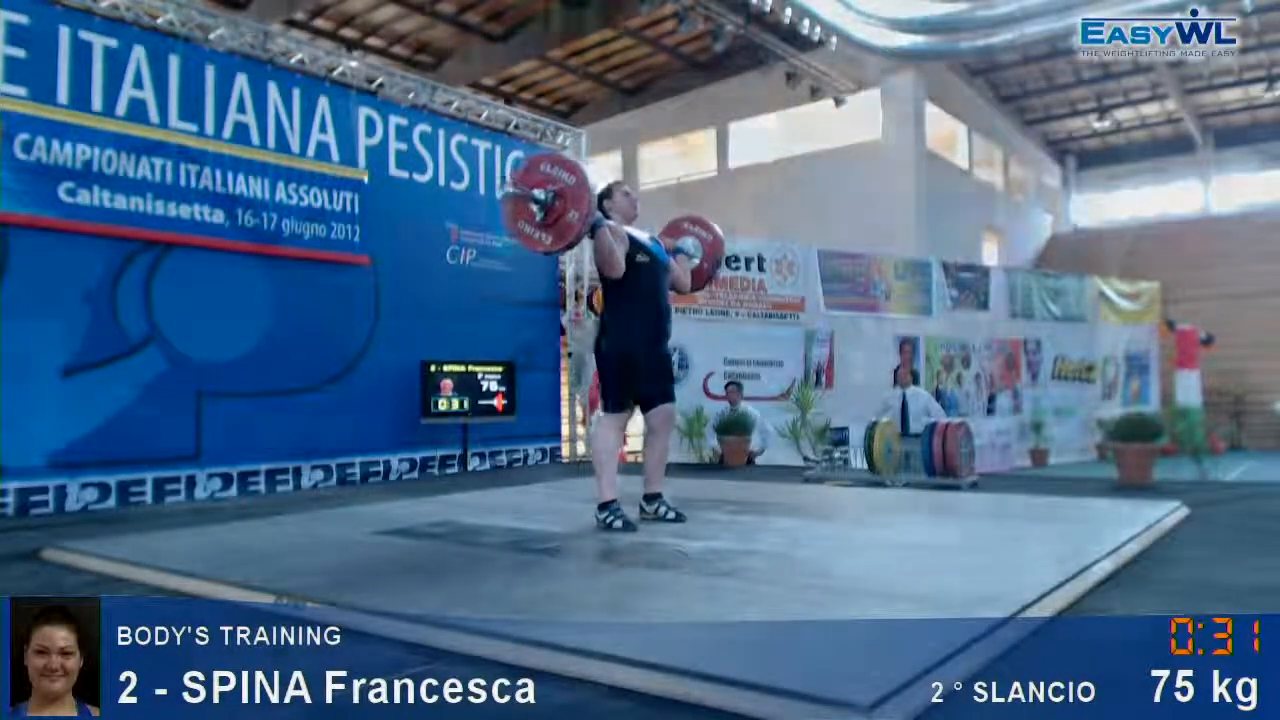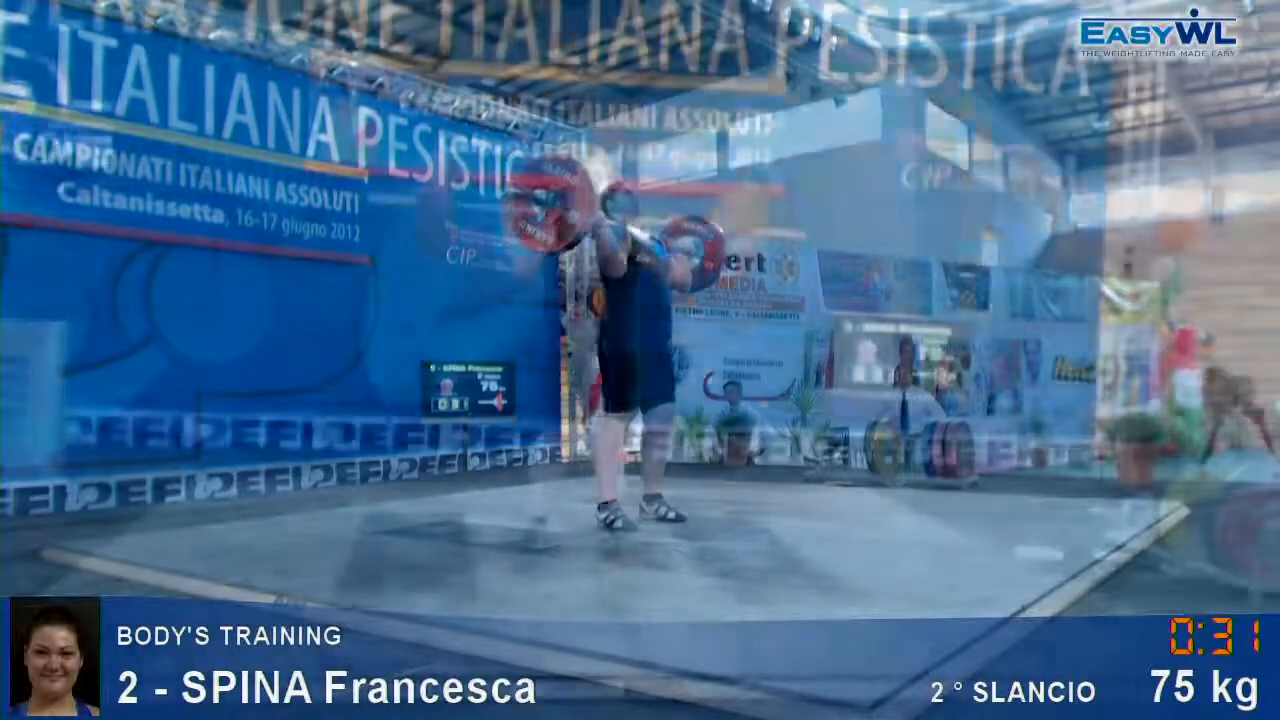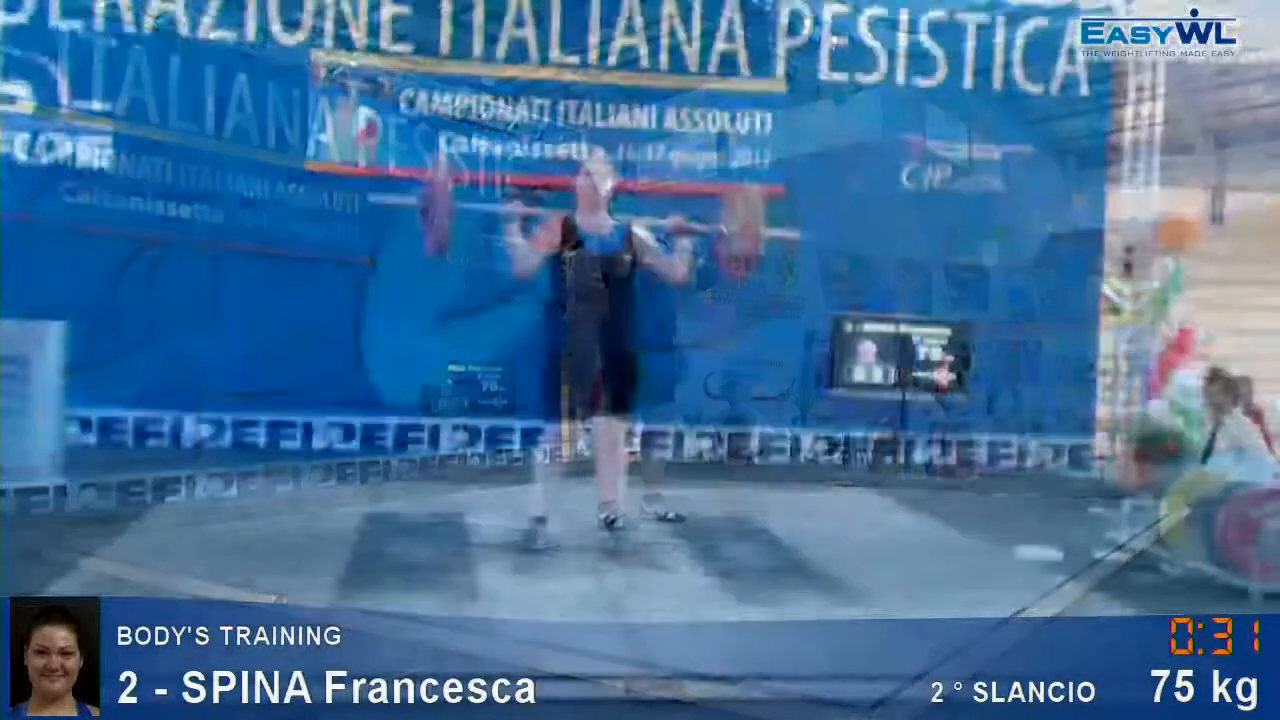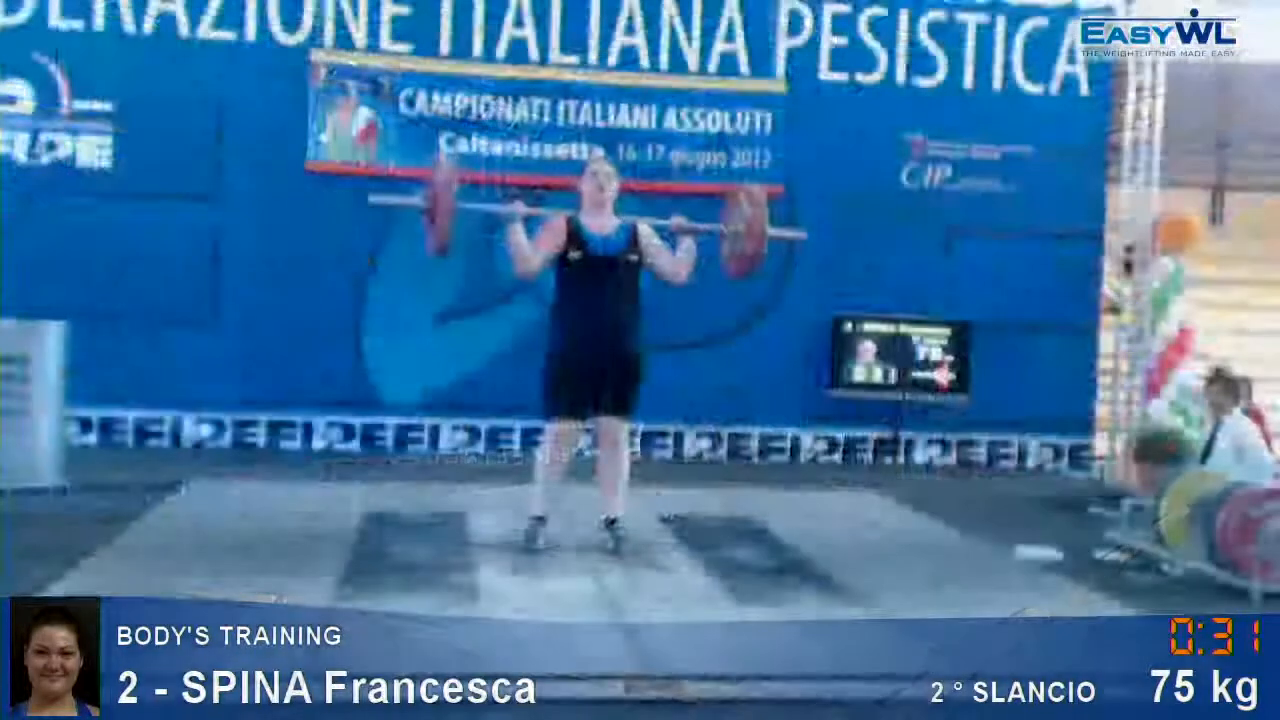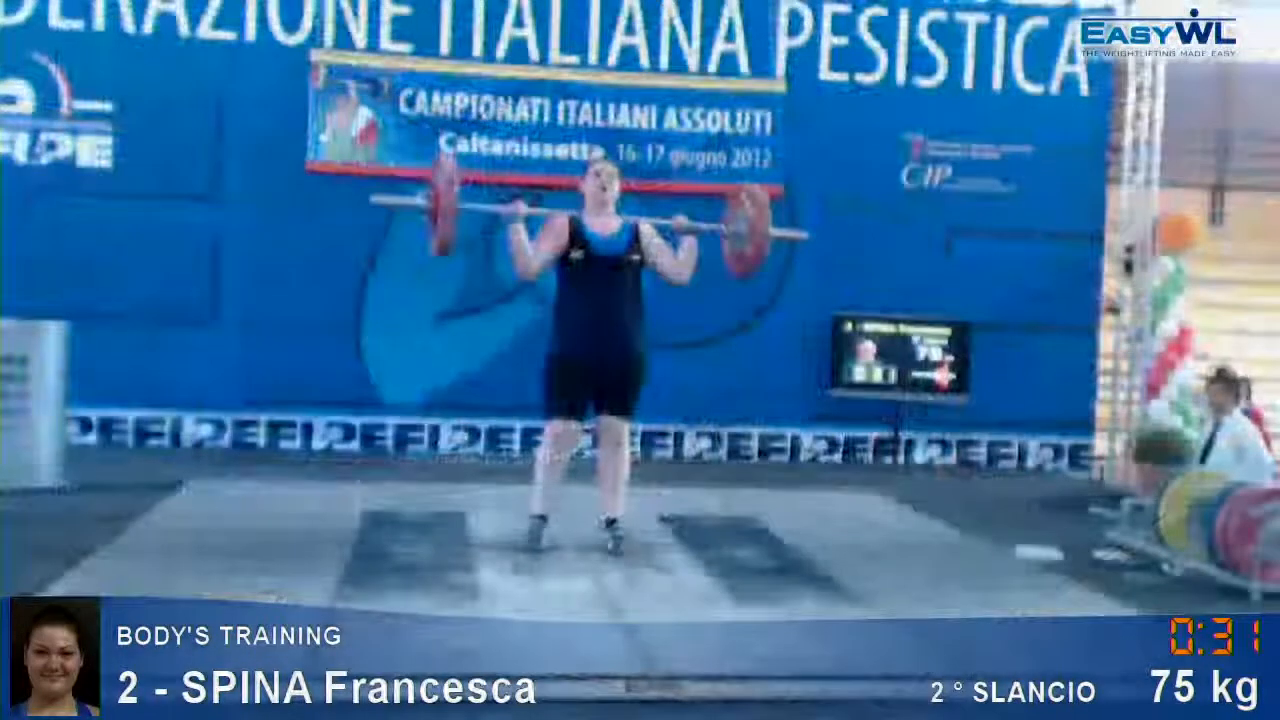
dt=0.1s
person 1, frame 1
left shoulder: (653, 242)
right shoulder: (612, 234)
left elbow: (682, 284)
right elbow: (614, 269)
left wrist: (680, 252)
right wrist: (597, 227)
left hip: (655, 346)
right hip: (621, 344)
left knee: (663, 418)
right knee: (614, 419)
left ankle: (652, 498)
right ankle: (607, 505)
person 1, frame 2
right shoulder: (610, 235)
left elbow: (683, 280)
right elbow: (614, 266)
left wrist: (683, 253)
right wrist: (598, 230)
left hip: (653, 347)
right hip: (620, 345)
left knee: (661, 423)
right knee: (615, 420)
left ankle: (652, 500)
right ankle: (607, 506)
person 1, frame 3
left shoulder: (631, 233)
right shoulder: (559, 227)
left elbow: (675, 273)
right elbow: (524, 266)
left wrist: (682, 237)
right wrist: (513, 223)
left hip: (618, 350)
right hip: (573, 347)
left knee: (612, 431)
right knee: (558, 432)
left ankle: (610, 512)
right ankle: (538, 518)
person 1, frame 4
left shoulder: (638, 233)
right shoulder: (562, 226)
left elbow: (679, 273)
right elbow: (526, 266)
left wrist: (686, 236)
right wrist: (514, 223)
left hip: (622, 353)
right hip: (571, 352)
left knee: (614, 435)
right knee: (560, 433)
left ankle: (613, 520)
right ankle: (537, 517)
person 1, frame 5
left shoulder: (640, 233)
right shoulder: (563, 226)
left elbow: (681, 272)
right elbow: (528, 267)
left wrist: (687, 235)
right wrist: (516, 222)
left hip: (624, 353)
right hip: (572, 351)
left knee: (615, 435)
right knee: (559, 433)
left ankle: (613, 520)
right ankle: (538, 516)
